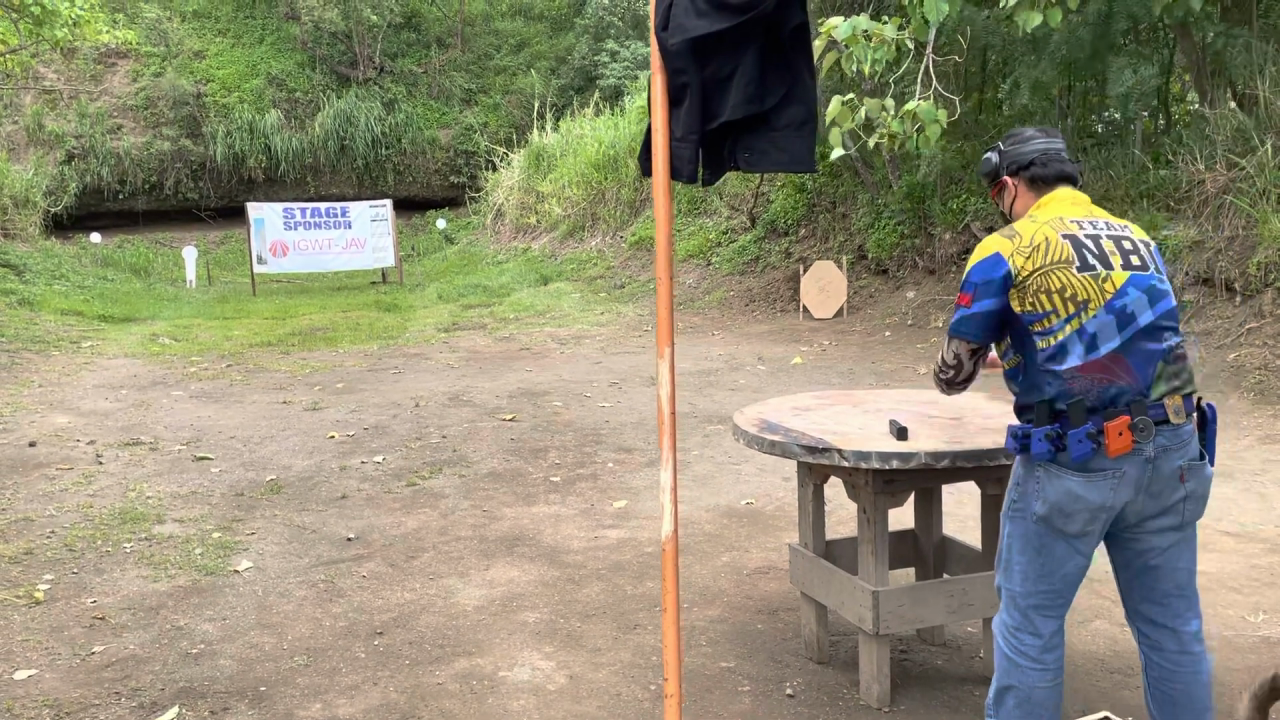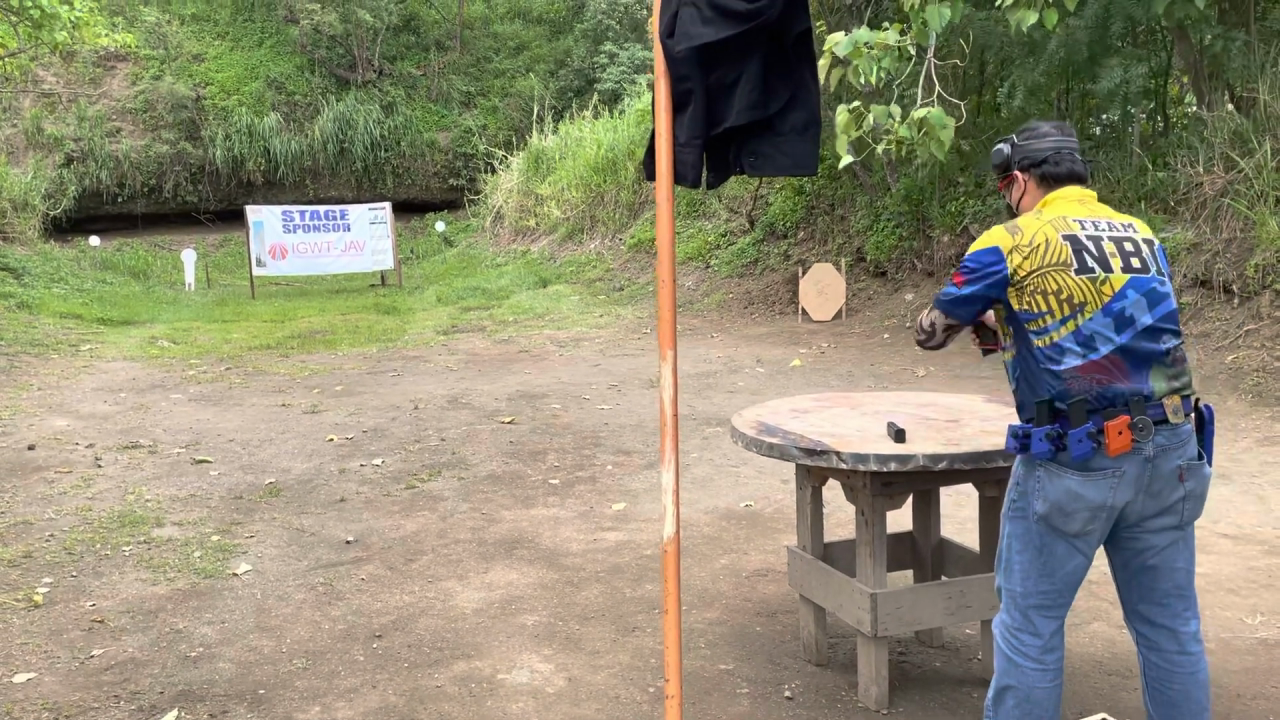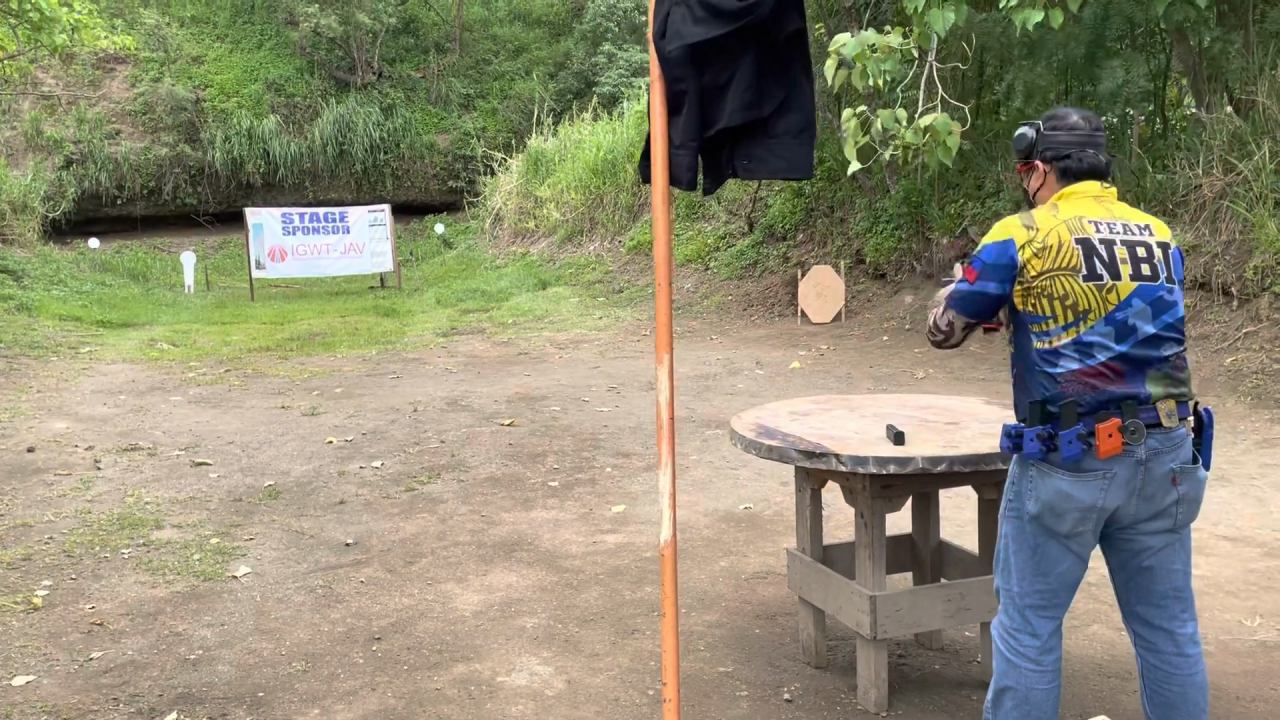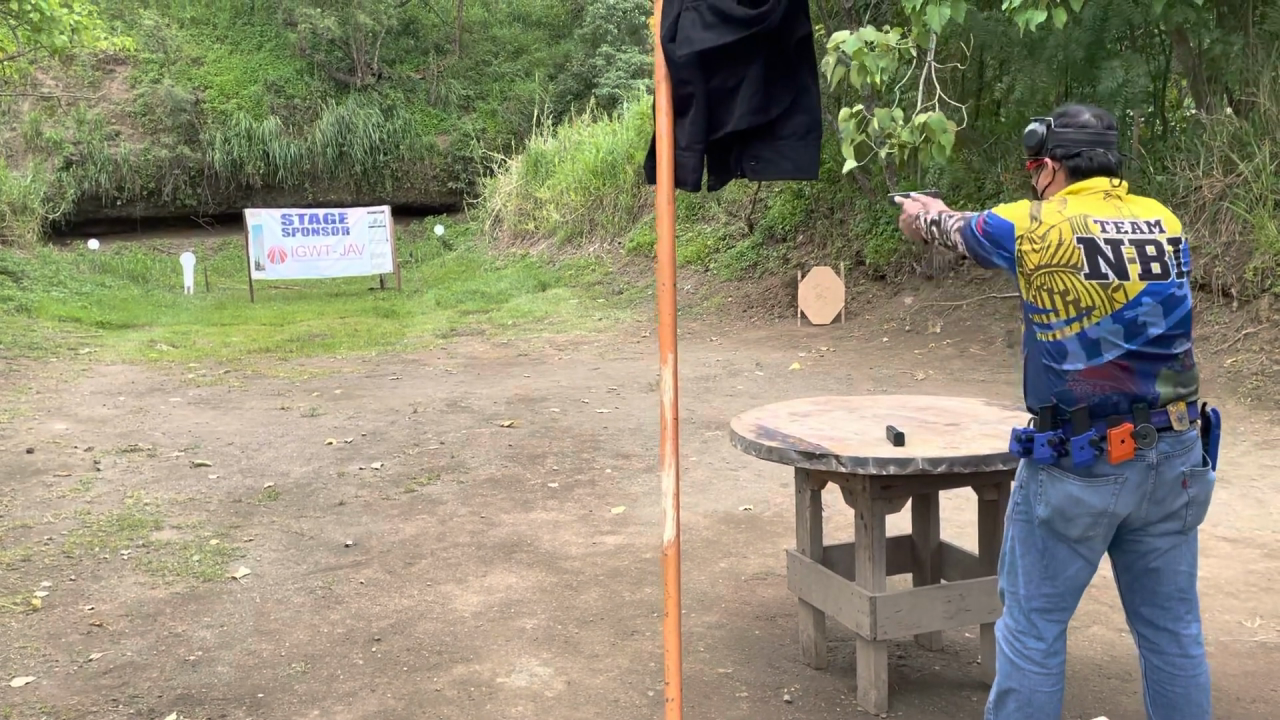
dt=0.5s
person 1, frame 1
left shoulder: (1005, 250)
right shoulder: (1136, 239)
left elbow: (956, 368)
left wrist: (952, 372)
left hip: (1074, 463)
right hip: (1171, 451)
left knee: (1030, 618)
right knee: (1172, 621)
person 1, frame 2
left shoulder: (1009, 244)
right shoulder: (1140, 235)
left elbow: (930, 331)
left wrist: (969, 312)
left hip: (1074, 462)
right hip: (1168, 452)
left knee: (1030, 622)
right knee: (1170, 621)
person 1, frame 3
left shoulder: (1020, 237)
right shoulder: (1158, 233)
left elbow: (942, 329)
left wrist: (961, 288)
left hip: (1069, 462)
right hip: (1163, 453)
left knee: (1028, 622)
right knee: (1167, 624)
person 1, frame 4
left shoulder: (1034, 226)
right shoulder: (1164, 223)
left elbow: (959, 229)
left wrist: (924, 216)
left hip: (1079, 464)
right hip: (1173, 456)
left knee: (1034, 623)
right knee: (1172, 625)
